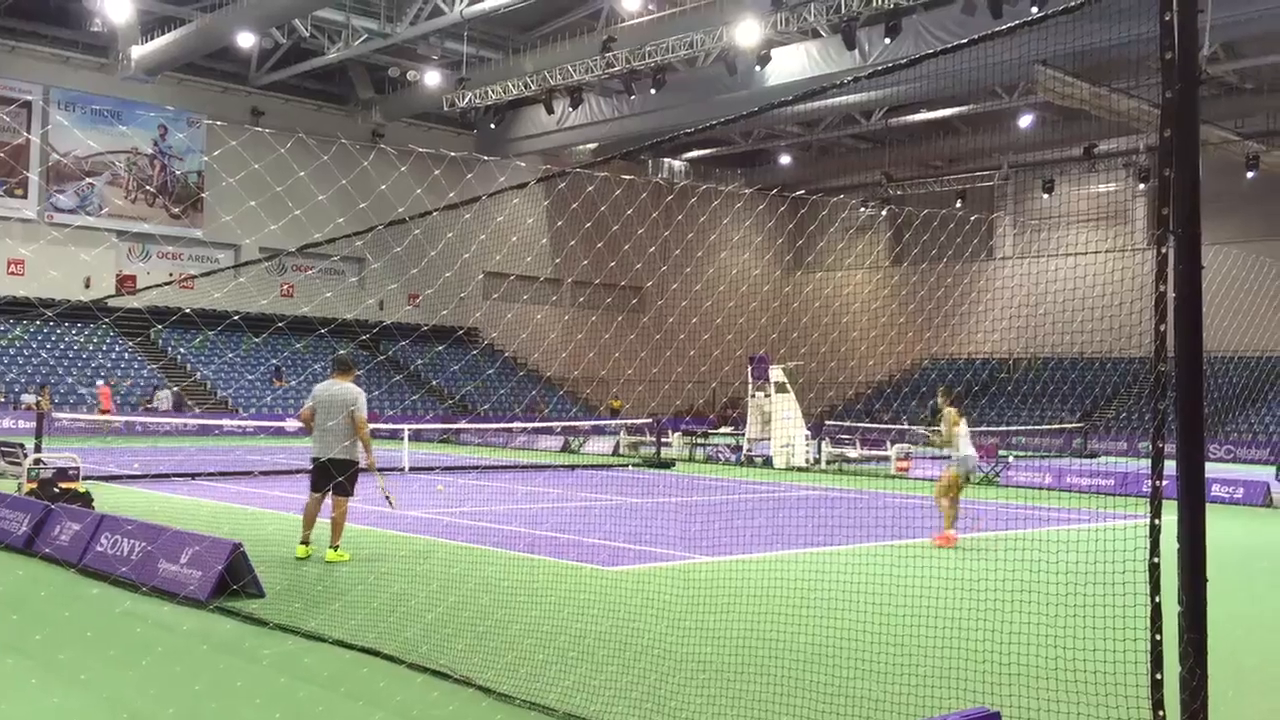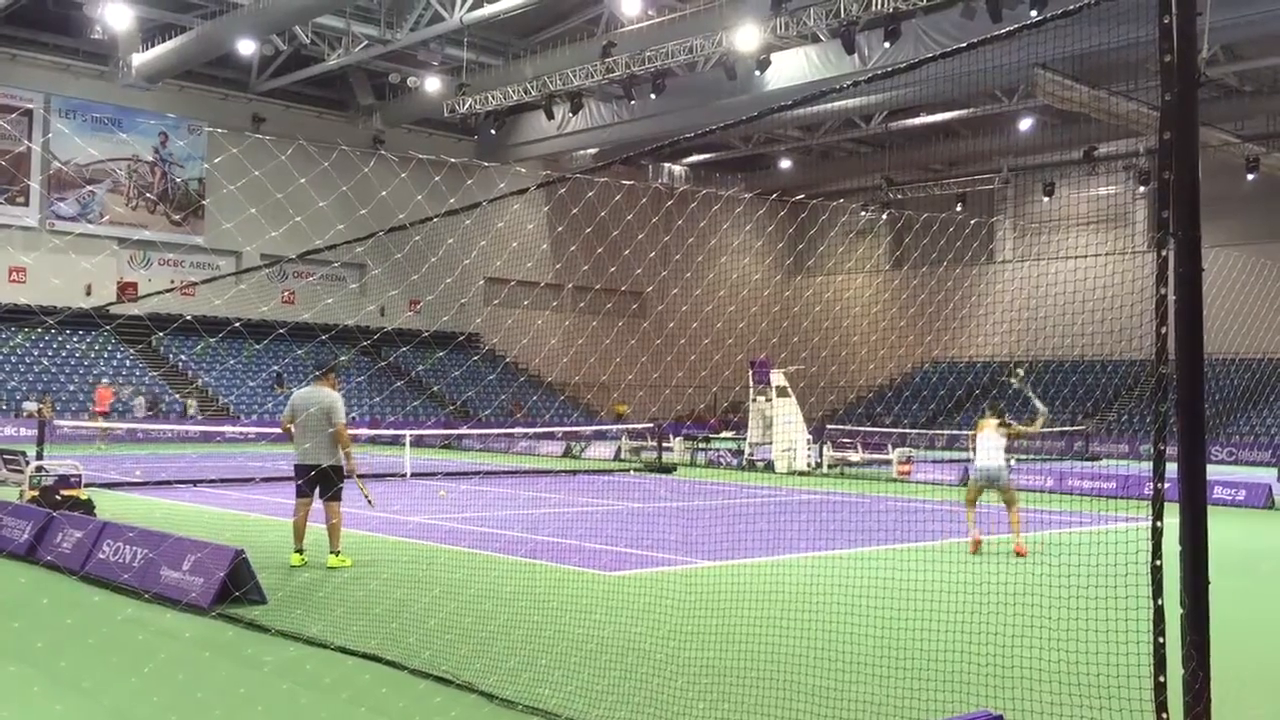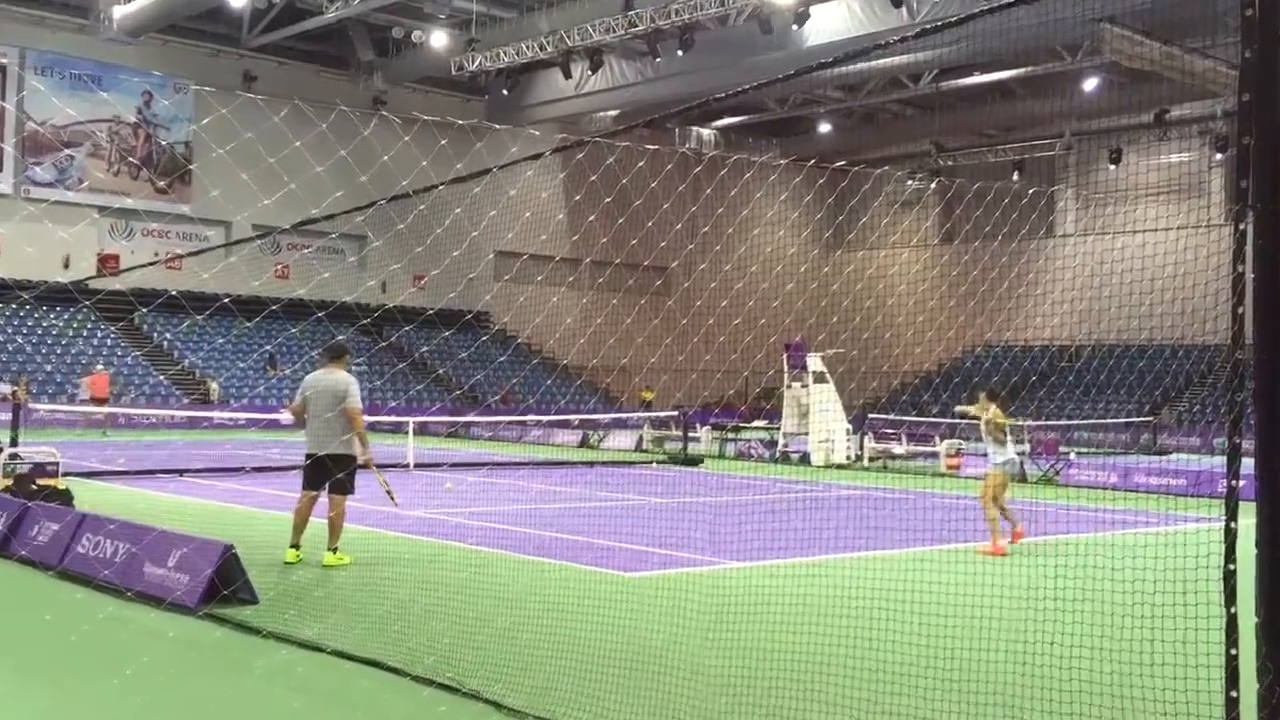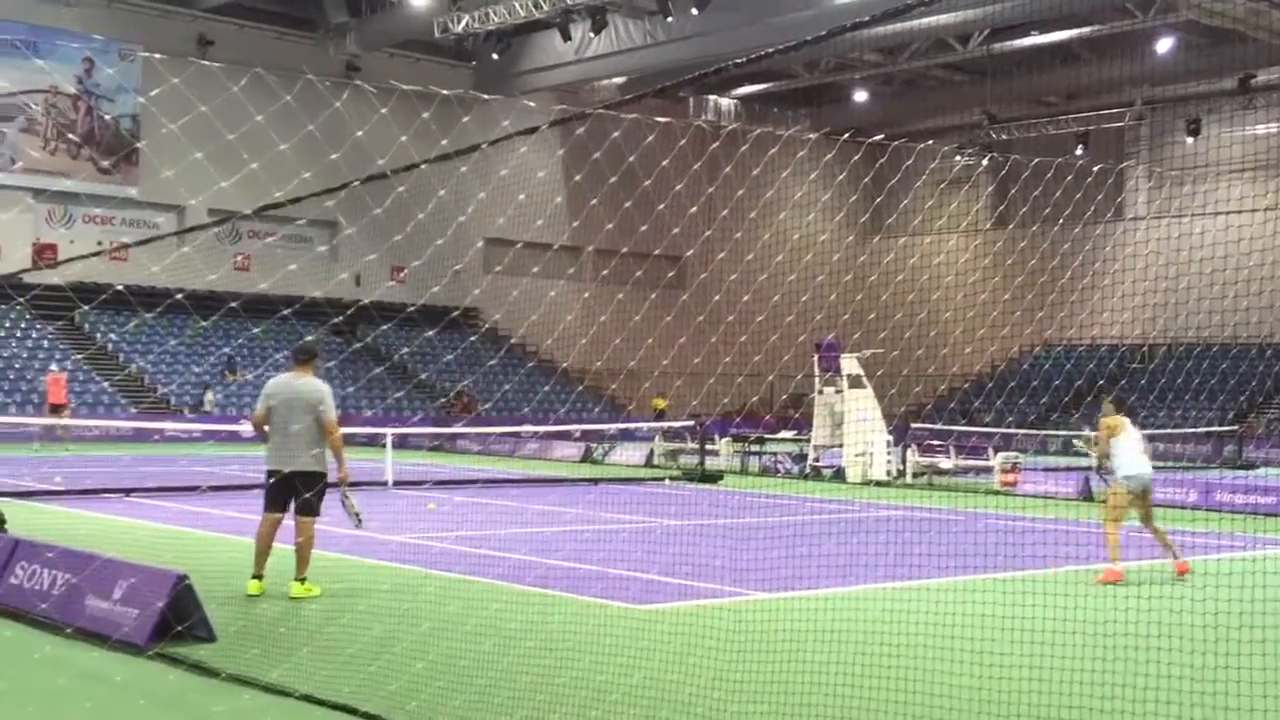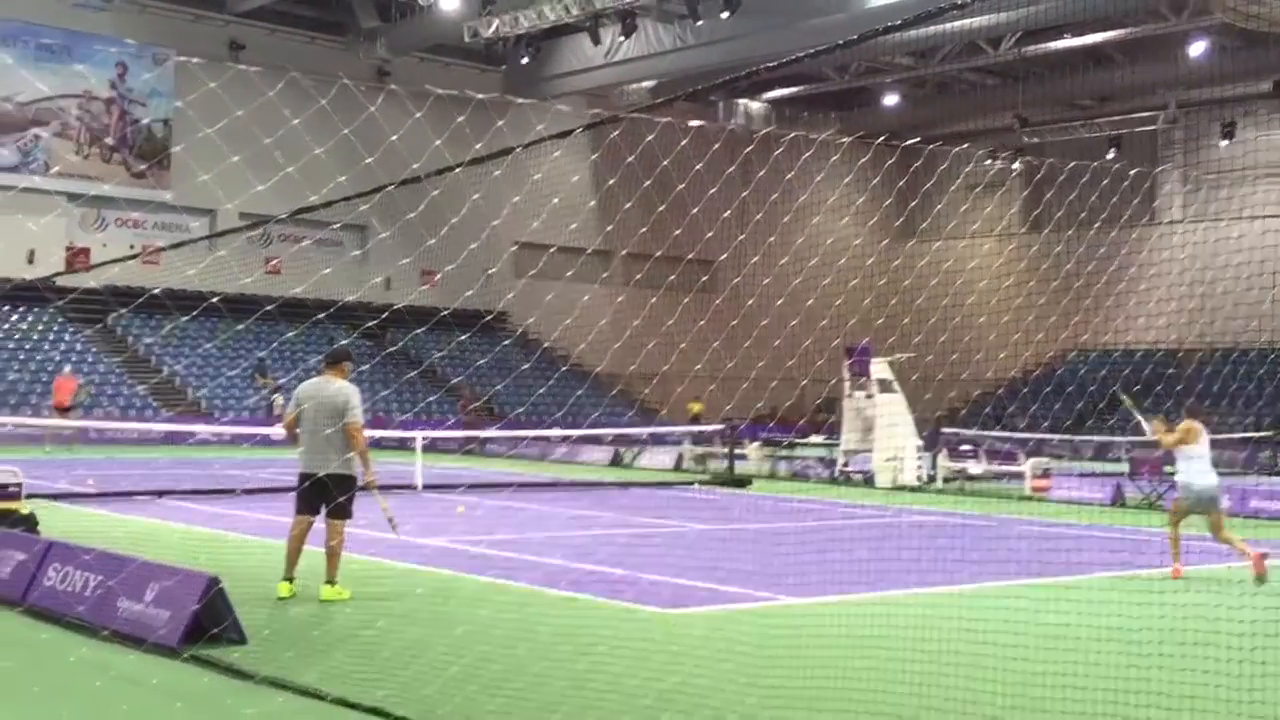
dt=1s
person 1, frame 1
left shoulder: (319, 389)
right shoulder: (356, 392)
left elbow: (305, 416)
right elbow: (361, 425)
right wrist: (369, 454)
left hip: (319, 453)
right hip: (346, 454)
left knee: (314, 498)
right knee: (340, 502)
left ankle: (303, 544)
right ankle: (333, 549)
person 1, frame 2
left shoulder: (297, 395)
right shoulder: (333, 397)
left elbow: (284, 425)
right elbow: (340, 431)
right wrist: (349, 459)
left hip: (303, 460)
right hip: (330, 461)
left knee: (302, 505)
right knee: (332, 506)
right ankle: (334, 554)
person 1, frame 3
left shoulder: (310, 379)
right shoulder: (348, 381)
left elbow: (295, 410)
right elbow: (355, 416)
right wrist: (365, 449)
left hip: (314, 448)
right hip: (342, 450)
left knee: (308, 496)
right knee: (337, 500)
left ankle: (294, 548)
right ankle: (332, 552)
person 1, frame 4
left shoulder: (272, 384)
right shoulder: (320, 388)
left elbow: (257, 421)
right elbow: (331, 430)
right wrist: (341, 465)
left hip: (277, 464)
right hip: (310, 466)
left knee: (270, 519)
right knee: (305, 523)
left ankle: (256, 578)
right ankle: (300, 582)
person 1, frame 5
left shoulder: (304, 388)
right shoulder: (349, 391)
left elbow: (288, 424)
right elbow: (355, 432)
right wrist: (367, 468)
left hip: (309, 467)
right hip: (340, 469)
left knee: (301, 521)
right knee: (335, 526)
left ankle: (287, 581)
right ankle: (330, 585)
person 2, frame 1
left shoulder: (947, 413)
right shoulder: (957, 414)
left elbow: (946, 439)
left wrist: (937, 440)
right wrist: (942, 441)
left hip: (962, 459)
right hip: (969, 459)
left knee: (941, 494)
right knee: (953, 497)
left ankle: (948, 534)
right ankle: (948, 532)
person 2, frame 2
left shoulder: (980, 423)
right shoulder: (1006, 426)
right elbow: (1032, 430)
right wrist: (1042, 416)
left hip: (979, 469)
right hip: (999, 469)
left knee: (970, 505)
right knee: (1012, 507)
left ankle: (975, 535)
right ankle: (1018, 543)
person 2, frame 3
left shoulder: (996, 413)
right shoulder: (981, 409)
left elbow: (1003, 440)
right elbow: (960, 409)
left wrist: (992, 429)
right wrist: (969, 410)
left hip: (1006, 463)
right hip: (996, 462)
left knee: (989, 501)
right knee: (991, 499)
left ankle: (999, 545)
right ankle: (1016, 527)
person 2, frame 4
left shoulder: (1106, 422)
right shoulder: (1133, 425)
left elbow: (1101, 454)
right elbow: (1143, 452)
left wrist: (1103, 462)
left hip: (1127, 477)
right hip: (1147, 475)
left knee: (1111, 522)
right knee: (1148, 523)
left ankle: (1114, 567)
right ankle: (1178, 561)
person 2, frame 5
left shoulder: (1186, 425)
right shoulder: (1201, 429)
left elbow: (1167, 444)
left wrist: (1159, 432)
right wrist: (1162, 429)
left hip: (1192, 488)
right hip: (1212, 487)
left knee: (1173, 522)
right knee: (1220, 533)
left ankle: (1178, 567)
right ankle: (1252, 554)
